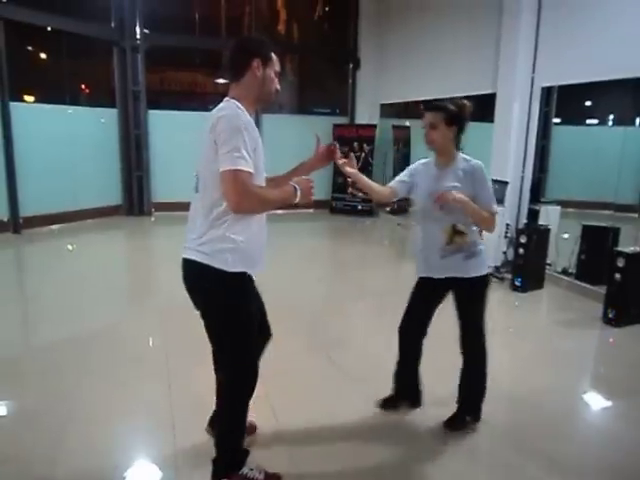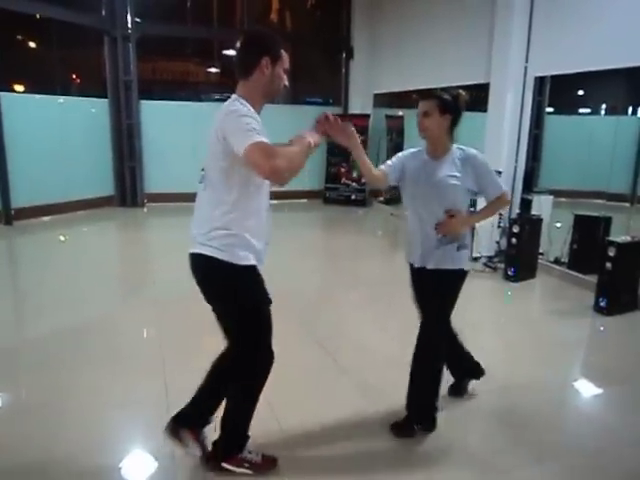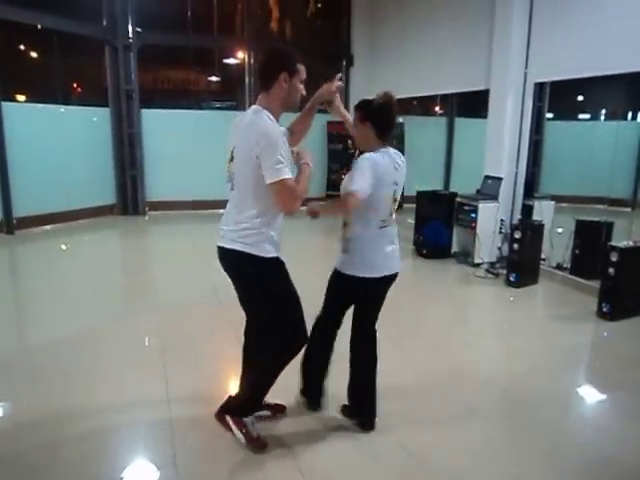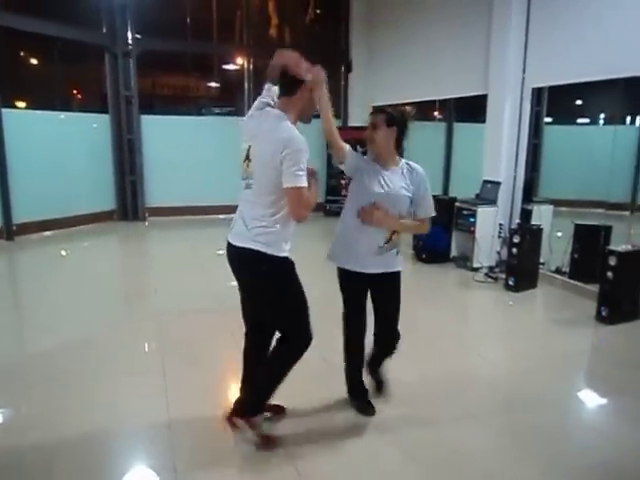
dt=0.7s
person 1, frame 1
left shoulder: (236, 119)
right shoulder: (233, 119)
left elbow: (260, 186)
right elbow: (241, 198)
left wrist: (311, 164)
right wrist: (295, 193)
left hip: (224, 265)
right hip: (218, 268)
left knee: (256, 339)
right knee: (240, 366)
left ankle: (223, 420)
person 1, frame 2
left shoulder: (240, 115)
right shoulder: (238, 115)
left elbow: (270, 174)
right elbow: (272, 167)
left wrist: (303, 142)
right wrist: (306, 142)
left hip: (220, 255)
right hip: (227, 259)
left knee: (245, 346)
right knee: (257, 354)
left ankle: (189, 421)
right ankle: (229, 449)
person 1, frame 3
left shoulder: (249, 121)
right shoulder: (266, 131)
left elbow: (289, 139)
right elbow: (290, 201)
left wrist: (317, 103)
right wrist: (306, 166)
left hip: (236, 246)
right hip: (254, 252)
left knee: (263, 327)
right knee: (292, 333)
left ankle: (250, 400)
right ankle: (238, 409)
person 1, frame 4
left shoulder: (256, 117)
right shoulder: (292, 139)
left elbow: (273, 73)
right elbow: (300, 210)
left wrist: (286, 61)
right wrist: (313, 182)
left hip: (240, 246)
right hip: (266, 255)
left knee: (260, 328)
right knee: (297, 334)
left ankle: (248, 402)
right ankle: (250, 409)
person 2, frame 1
left shoulder: (473, 170)
right shoulder: (419, 170)
left elbow: (489, 223)
right elbow: (385, 195)
left wrist: (462, 202)
right wrist: (355, 175)
left hip: (469, 269)
right hip: (432, 269)
left knee: (470, 338)
right knee: (409, 331)
left ankle: (470, 408)
right ankle: (407, 392)
person 2, frame 2
left shoulder: (469, 160)
right shoulder: (408, 159)
left elbow: (502, 199)
right elbow: (375, 178)
left wrist: (467, 221)
right wrist: (354, 148)
left hip: (450, 263)
right hip: (419, 260)
left knee: (429, 335)
right knee: (437, 328)
left ankle: (422, 416)
right ankle: (467, 368)
person 2, frame 3
left shoulder: (367, 163)
right shoulder: (396, 158)
left elbow: (351, 202)
right elbow: (365, 138)
left wrist: (321, 206)
right wrist: (339, 109)
left hip: (357, 265)
right hip: (385, 265)
left knee: (327, 323)
right knee: (364, 332)
left ankle: (313, 392)
right ankle: (363, 410)
person 2, frame 4
left shoulder: (413, 174)
right shoulder: (360, 165)
left elbow: (424, 224)
right elbow: (333, 139)
left wrist: (392, 222)
right wrist: (321, 92)
left hip: (388, 267)
right hip: (352, 263)
left knee: (388, 332)
right knee: (355, 330)
left ankle: (374, 366)
right ankle: (358, 390)
